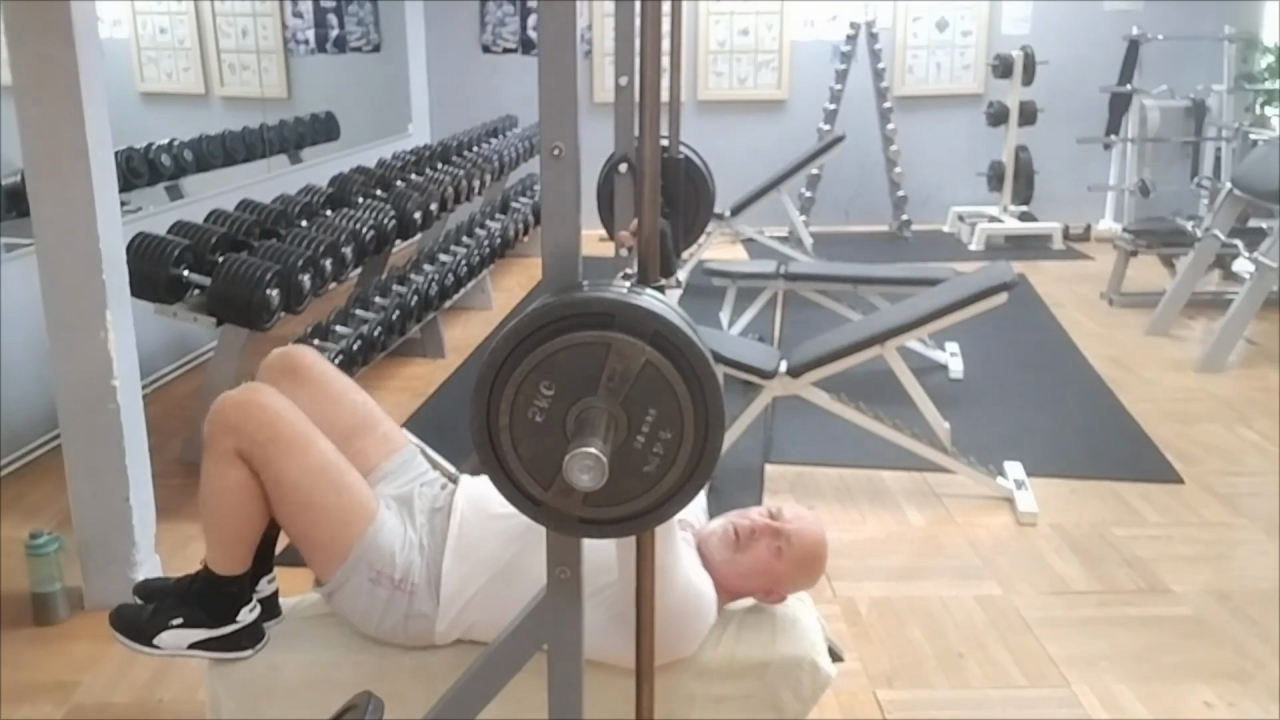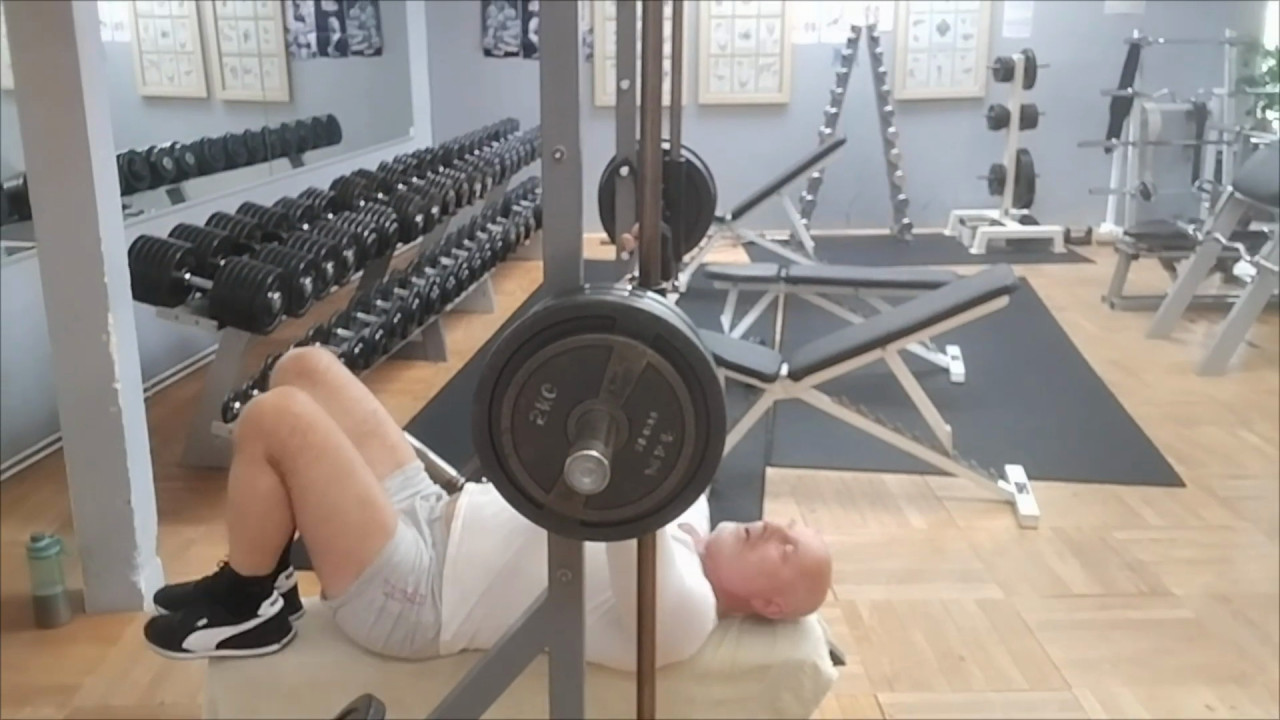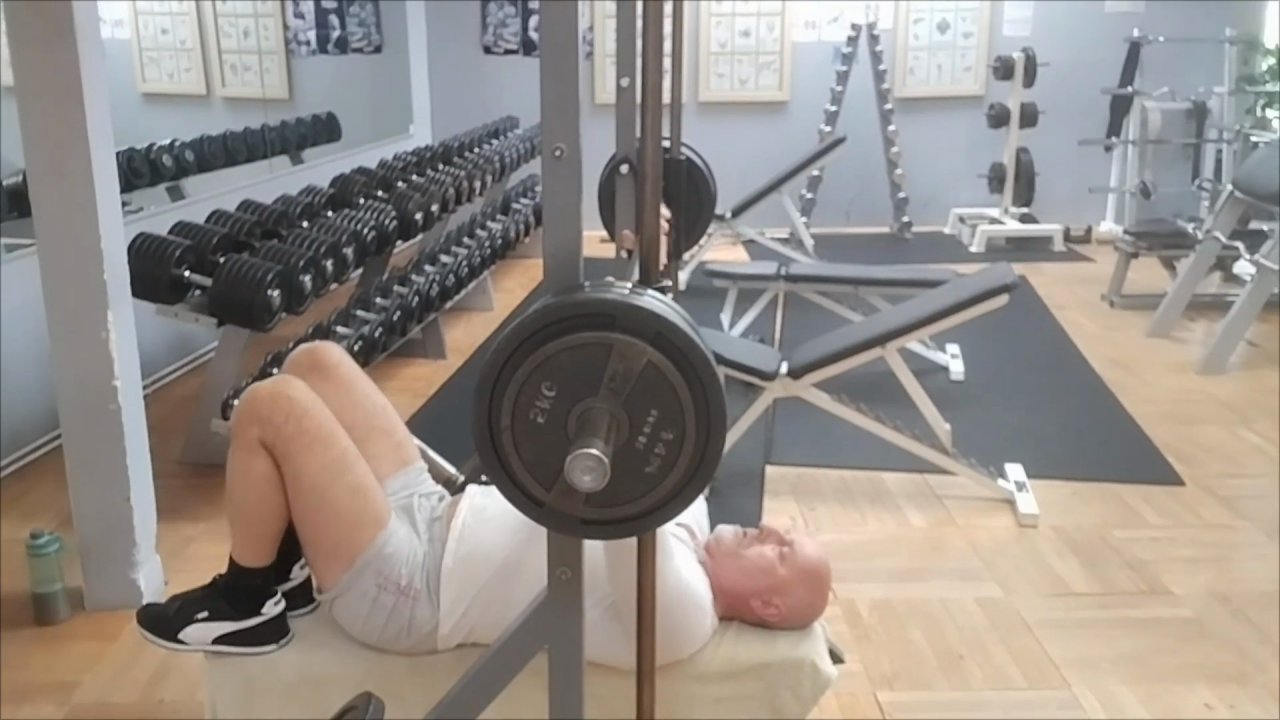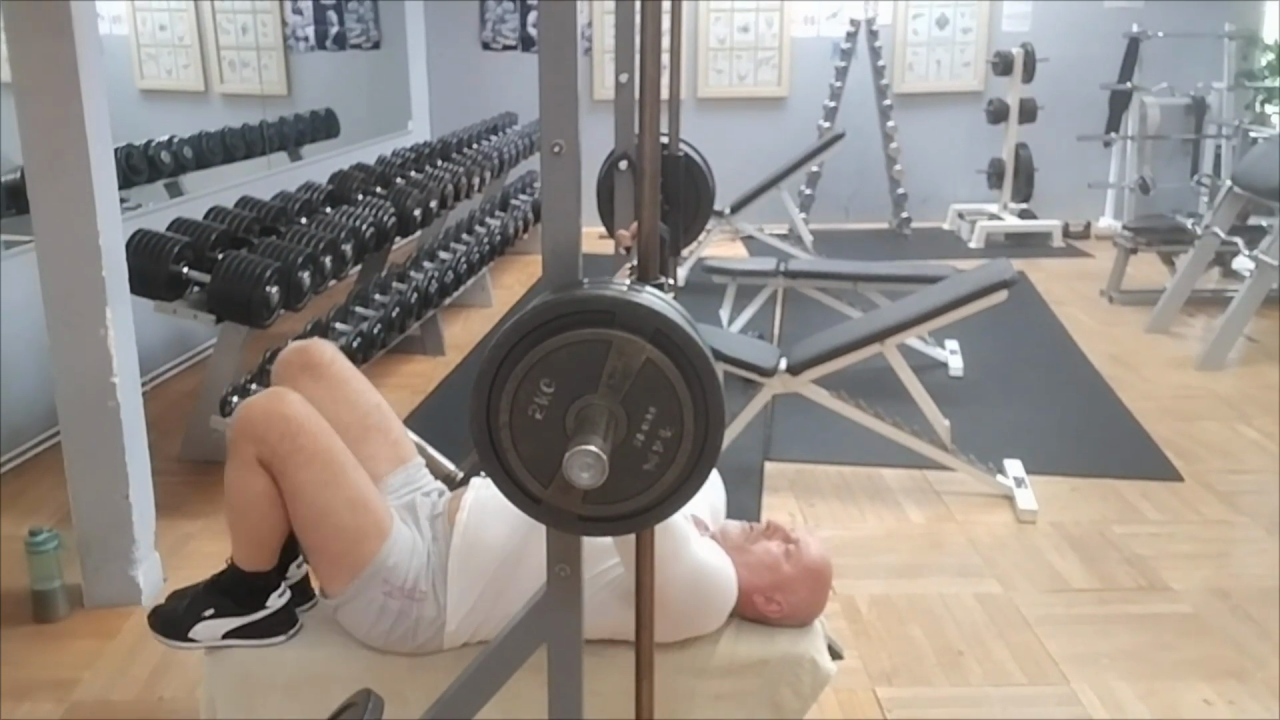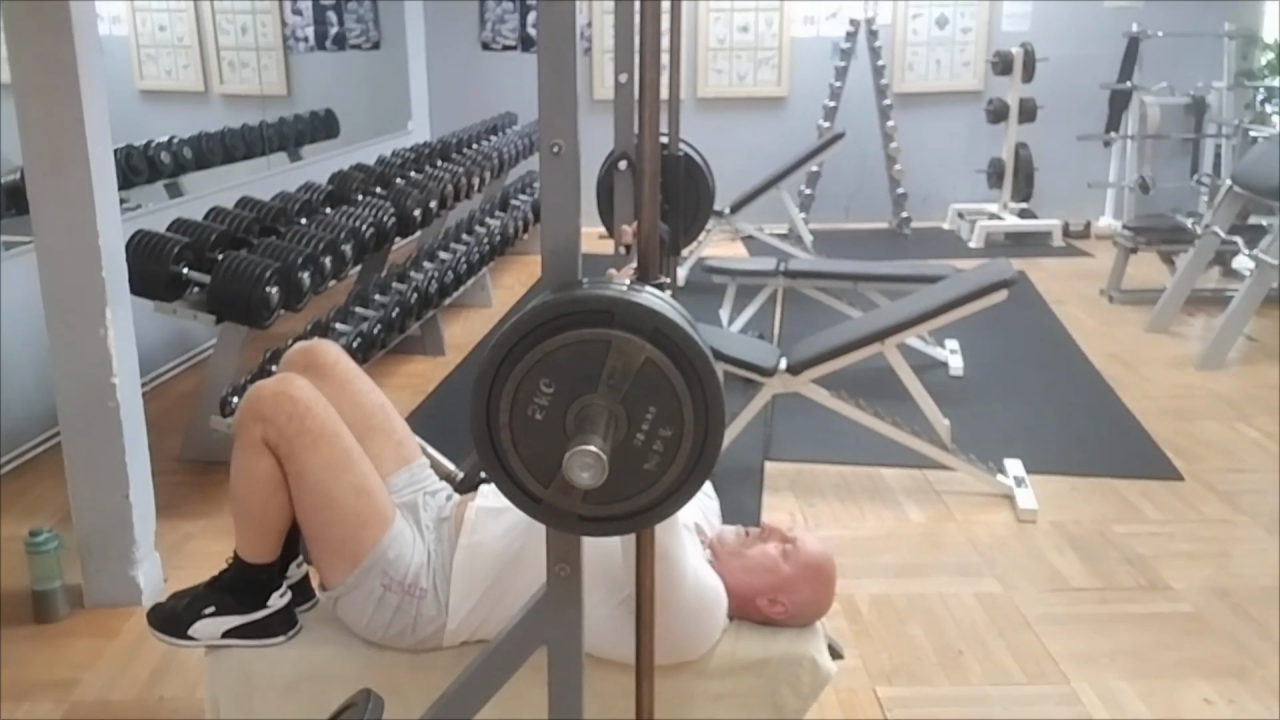
dt=1s
person 1, frame 1
left shoulder: (683, 607)
right shoulder: (689, 515)
left hip: (404, 583)
right hip: (428, 510)
left knee: (240, 414)
right knee: (289, 367)
left ankle: (218, 613)
right ankle: (241, 581)
person 1, frame 2
left shoulder: (680, 611)
right shoulder: (690, 524)
left hip: (404, 596)
right hip: (428, 518)
left knee: (272, 418)
right knee: (304, 369)
left ankle: (243, 609)
right ankle: (261, 579)
person 1, frame 3
left shoulder: (680, 611)
right shoulder: (689, 523)
left hip: (403, 595)
right hip: (431, 524)
left knee: (269, 407)
right knee: (315, 362)
left ankle: (246, 603)
right ankle: (281, 567)
person 1, frame 4
left shoulder: (706, 588)
right shoulder: (706, 500)
left hip: (410, 591)
right hip: (430, 514)
left knee: (265, 418)
right knee: (304, 361)
left ankle: (248, 599)
right ankle: (278, 563)
person 1, frame 5
left shoulder: (695, 608)
right shoulder: (700, 516)
left hip: (411, 586)
right hip: (438, 517)
left knee: (273, 403)
right knee: (310, 358)
left ankle: (250, 597)
right ankle: (278, 564)
